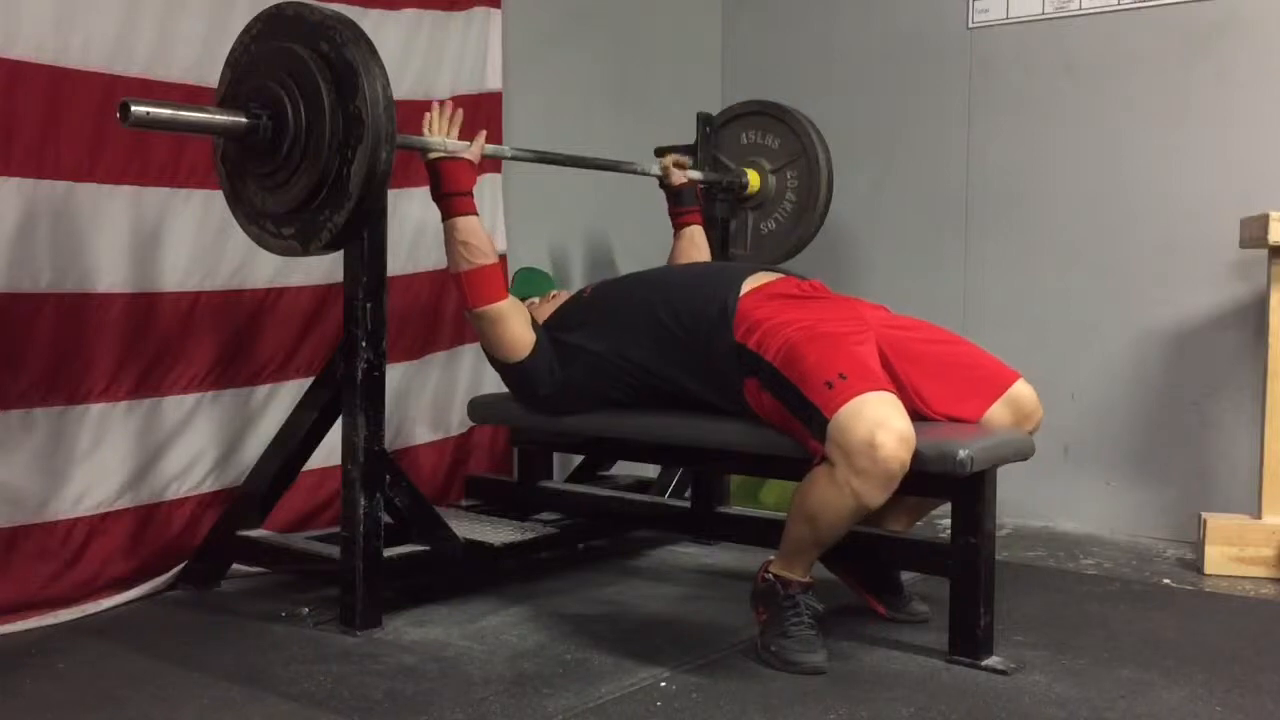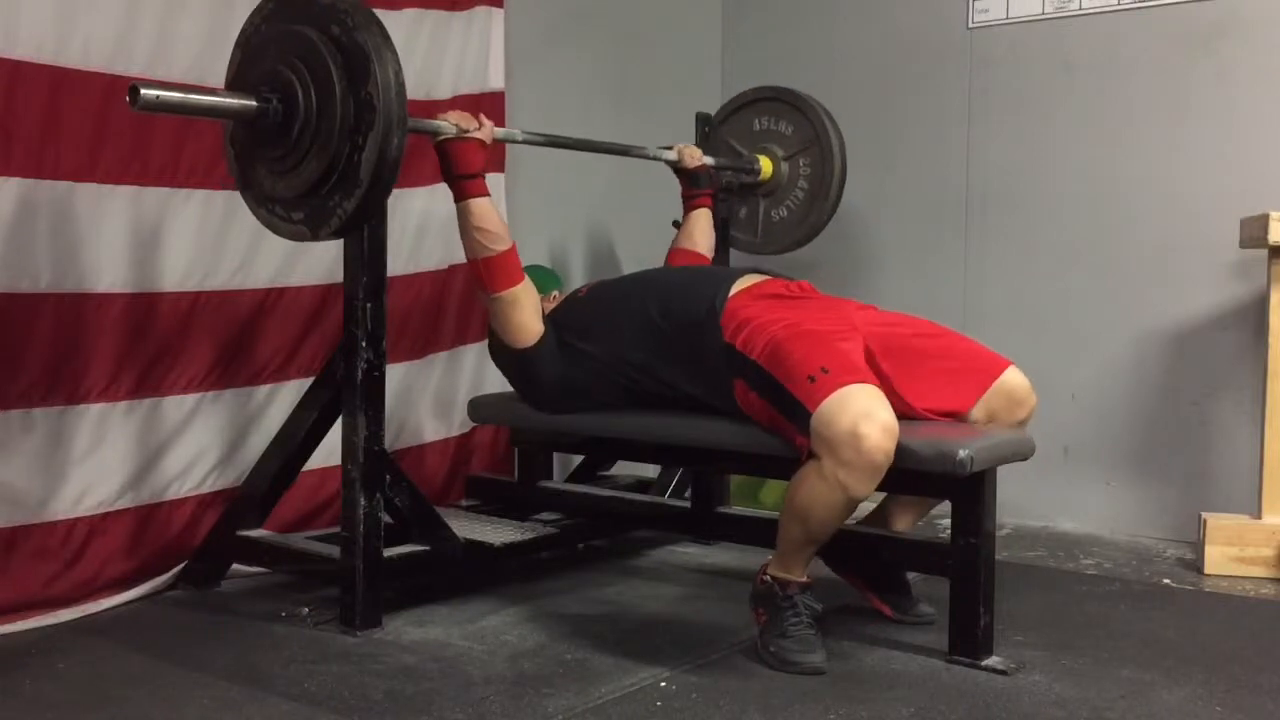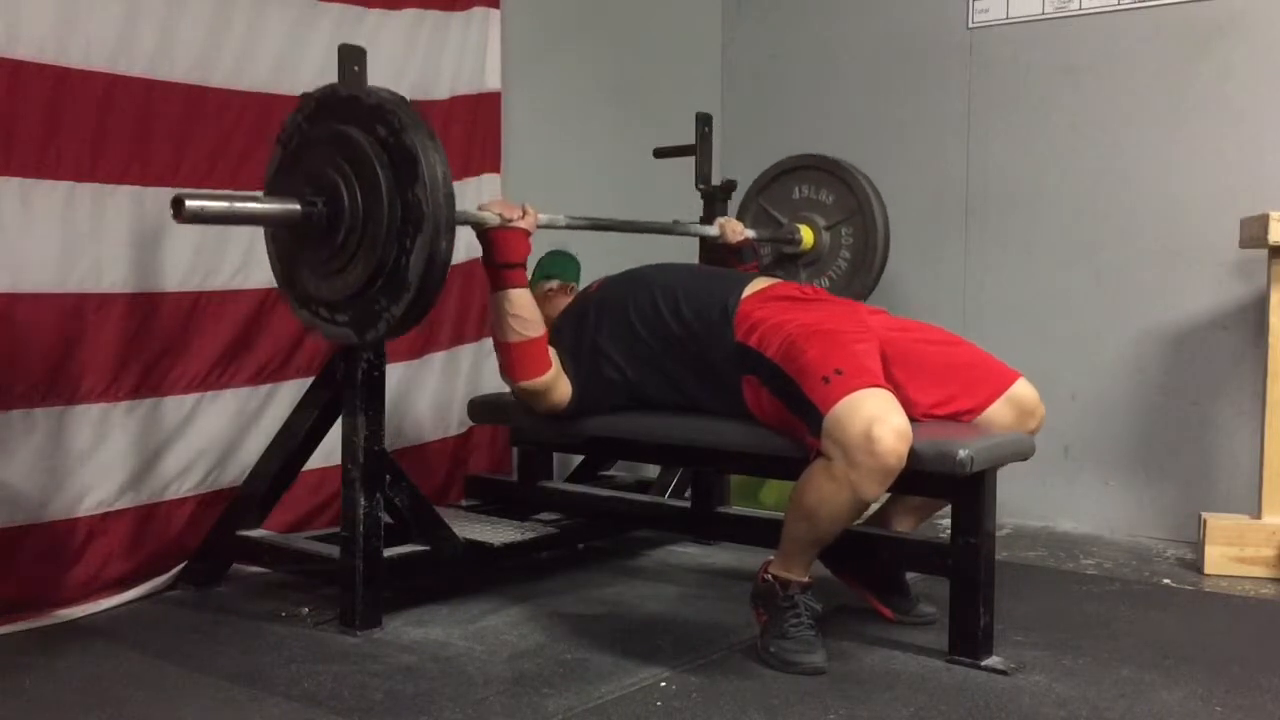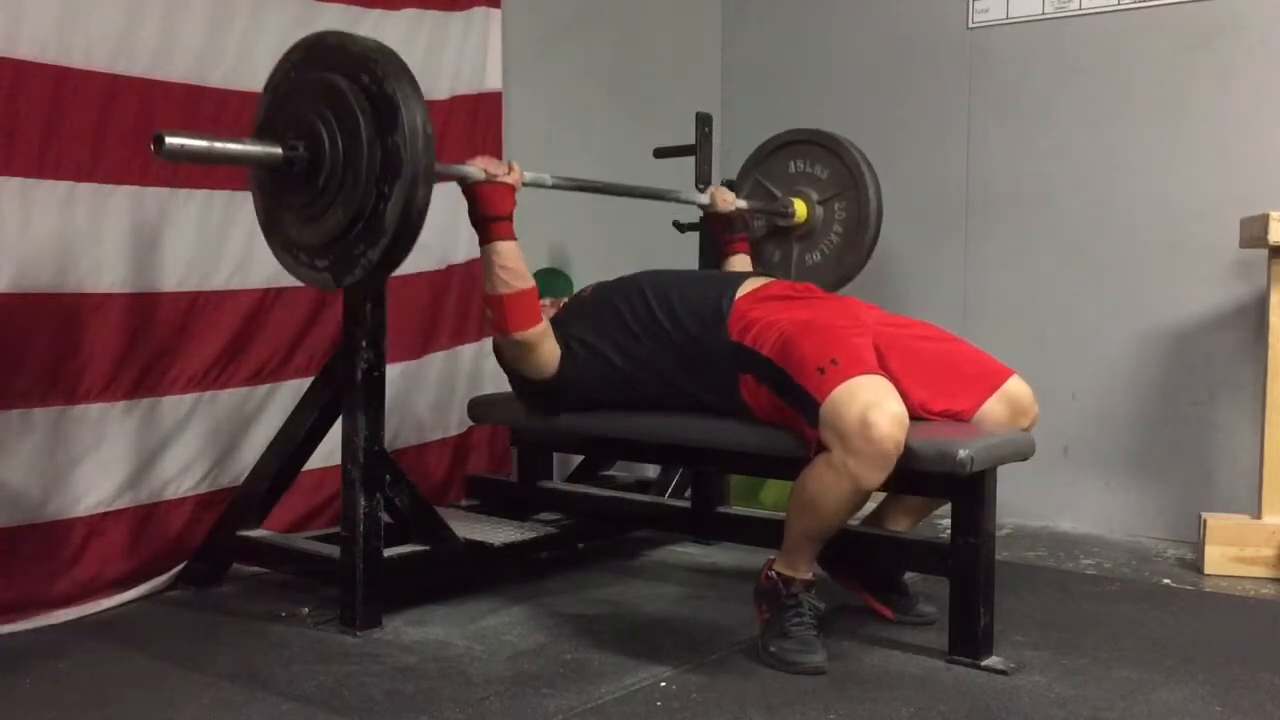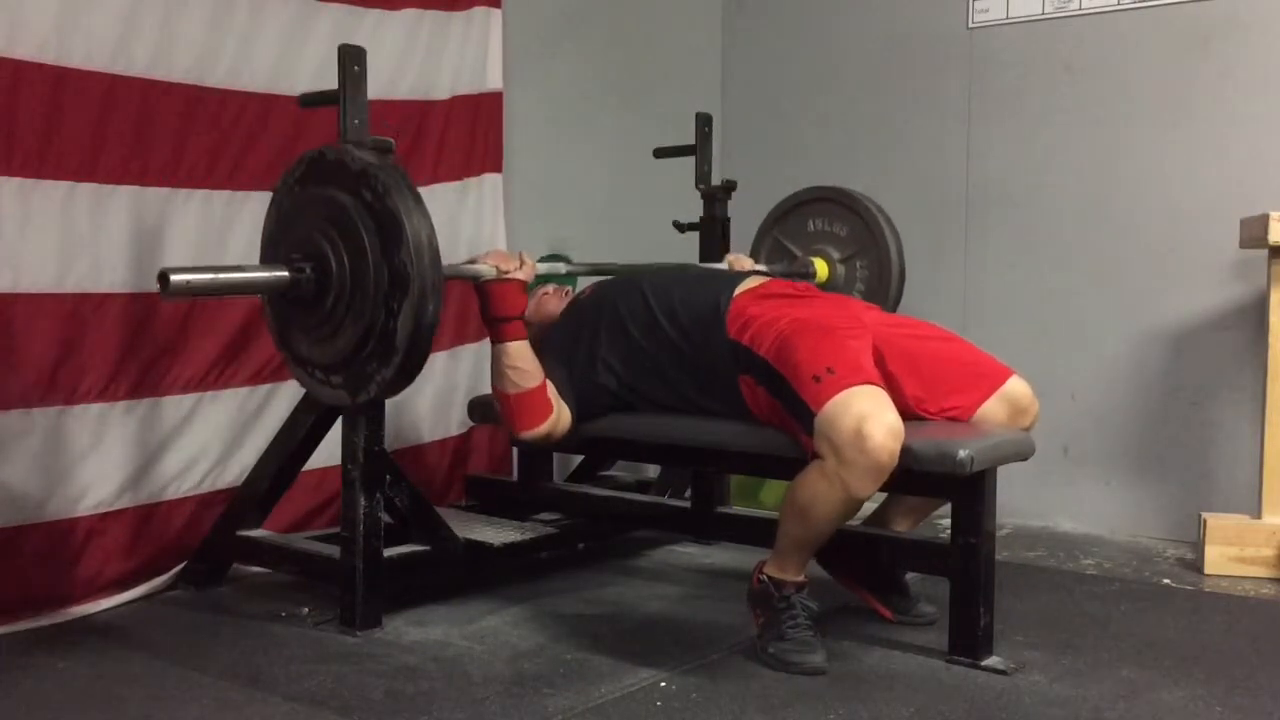
dt=1s
person 1, frame 1
left shoulder: (615, 322)
right shoulder: (554, 370)
left elbow: (696, 283)
right elbow: (484, 298)
left wrist: (683, 198)
right wrist: (452, 187)
left knee: (1015, 413)
right knee: (880, 447)
left ankle: (863, 546)
right ankle: (784, 585)
person 1, frame 2
left shoulder: (614, 321)
right shoulder: (552, 368)
left elbow: (691, 268)
right elbow: (499, 275)
left wrist: (697, 187)
right wrist: (466, 172)
left knee: (1009, 400)
right knee: (866, 437)
left ankle: (870, 551)
right ankle: (782, 586)
person 1, frame 3
left shoulder: (616, 313)
right shoulder: (564, 350)
right elbow: (530, 378)
left wrist: (740, 254)
right wrist: (506, 257)
left knee: (1018, 411)
right knee: (877, 441)
left ankle: (870, 552)
right ankle: (784, 586)
person 1, frame 4
left shoulder: (604, 326)
right shoulder: (555, 365)
right elbow: (516, 328)
left wrist: (732, 229)
right wrist: (494, 217)
left knee: (1011, 408)
right knee: (876, 429)
left ankle: (868, 552)
right ankle: (787, 584)
person 1, frame 5
left shoulder: (606, 312)
right shoulder: (555, 352)
right elbow: (533, 423)
left wrist: (748, 276)
right wrist: (504, 309)
left knee: (1012, 408)
right knee: (868, 441)
left ankle: (870, 550)
right ankle: (780, 586)
